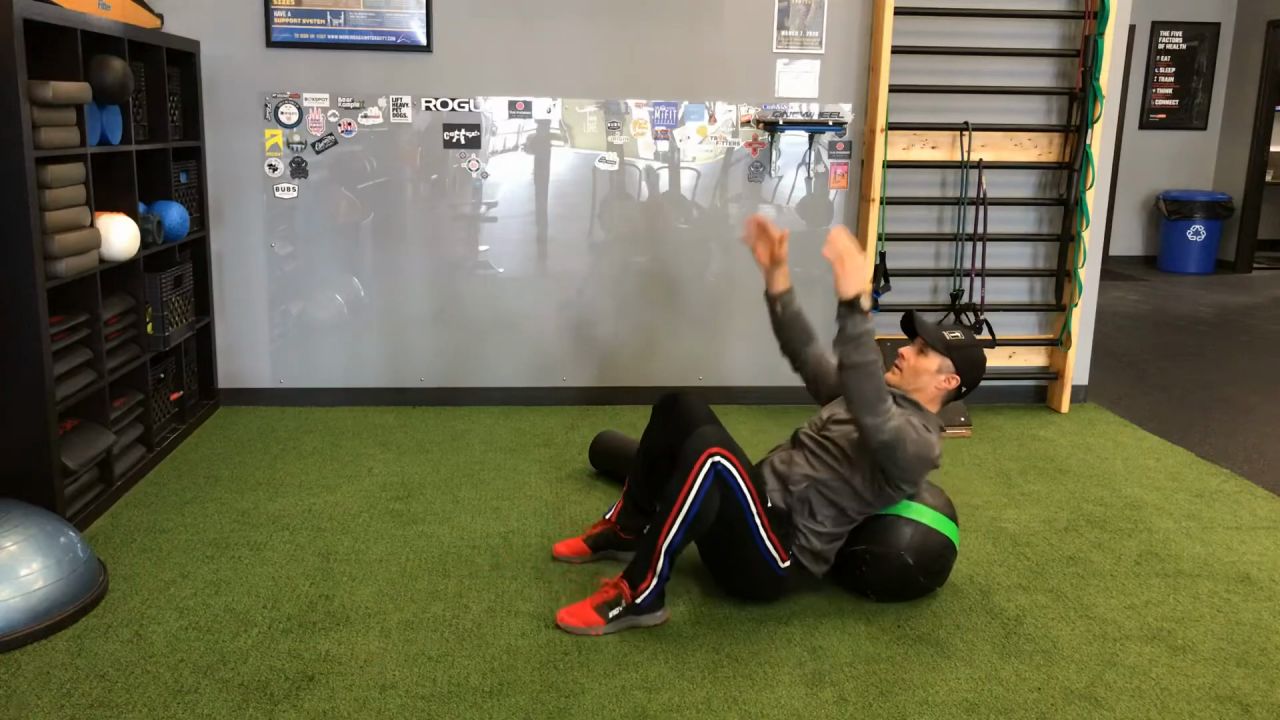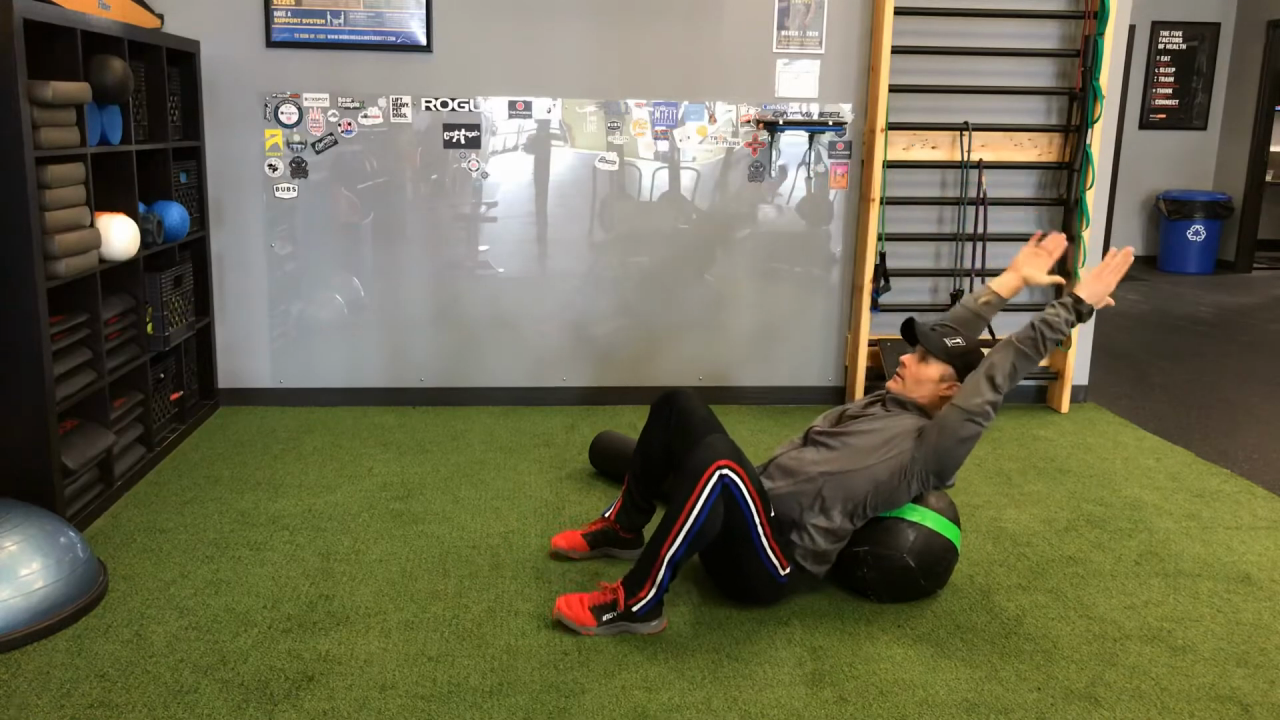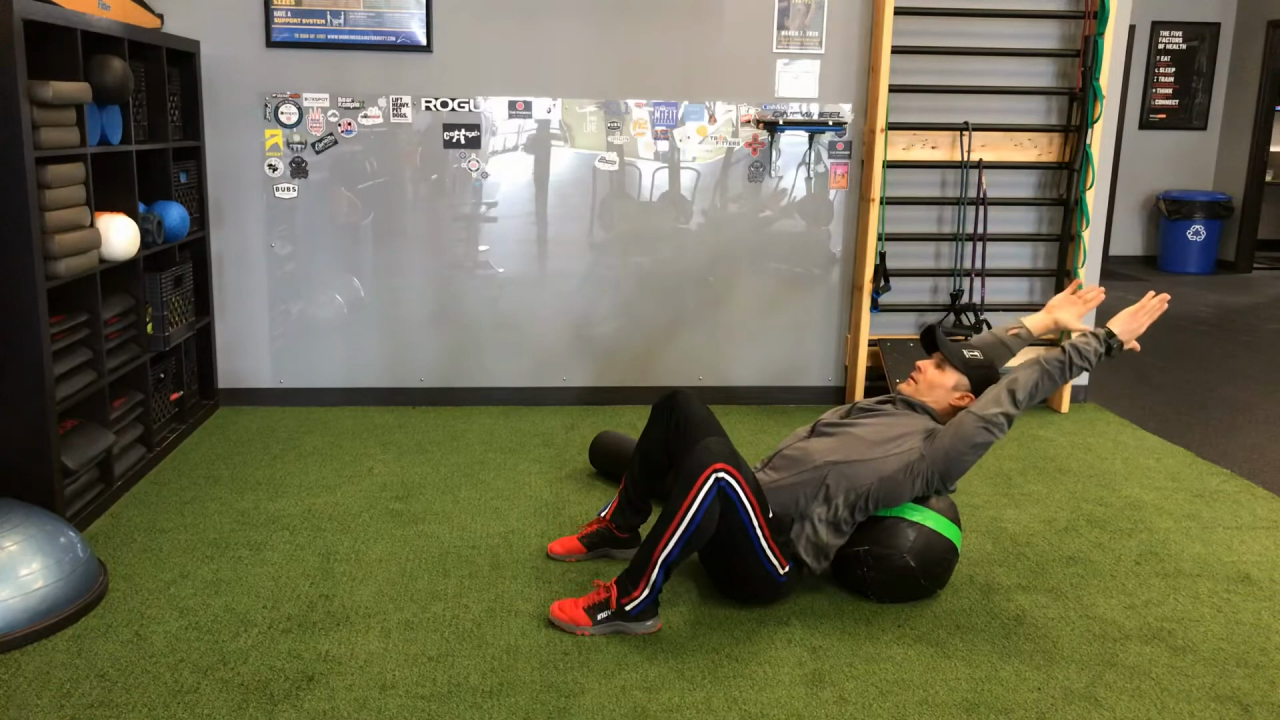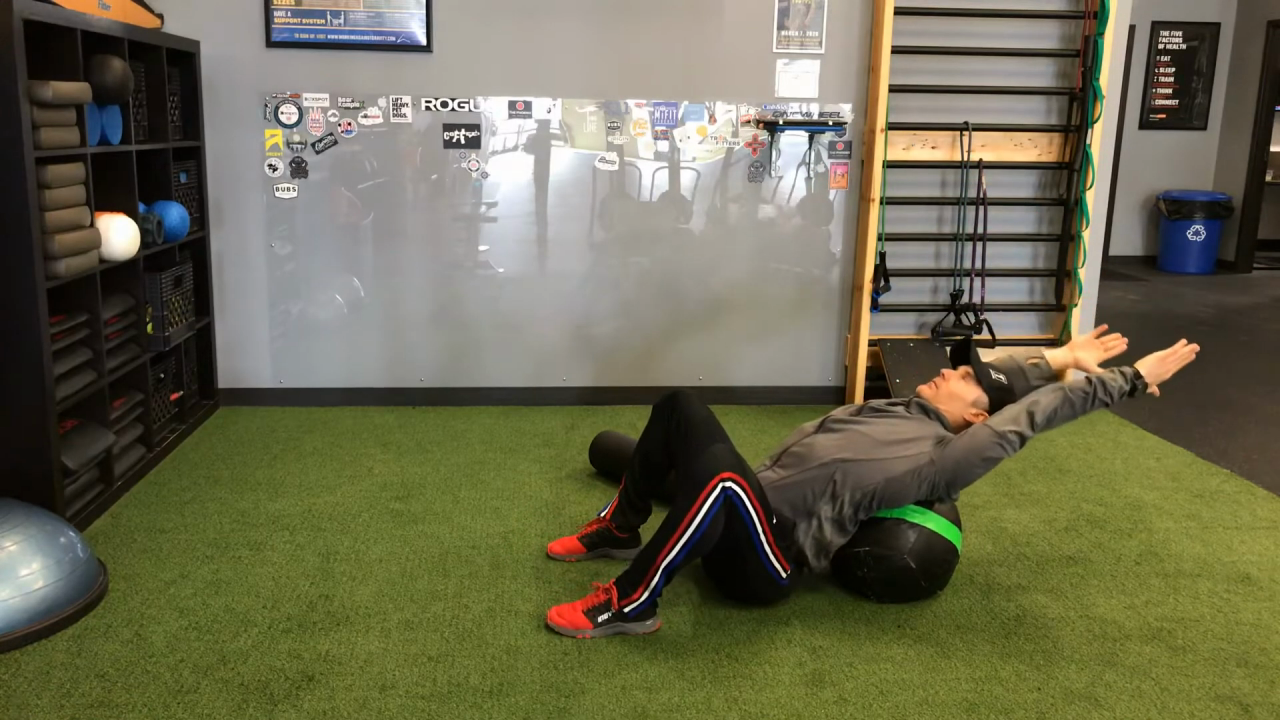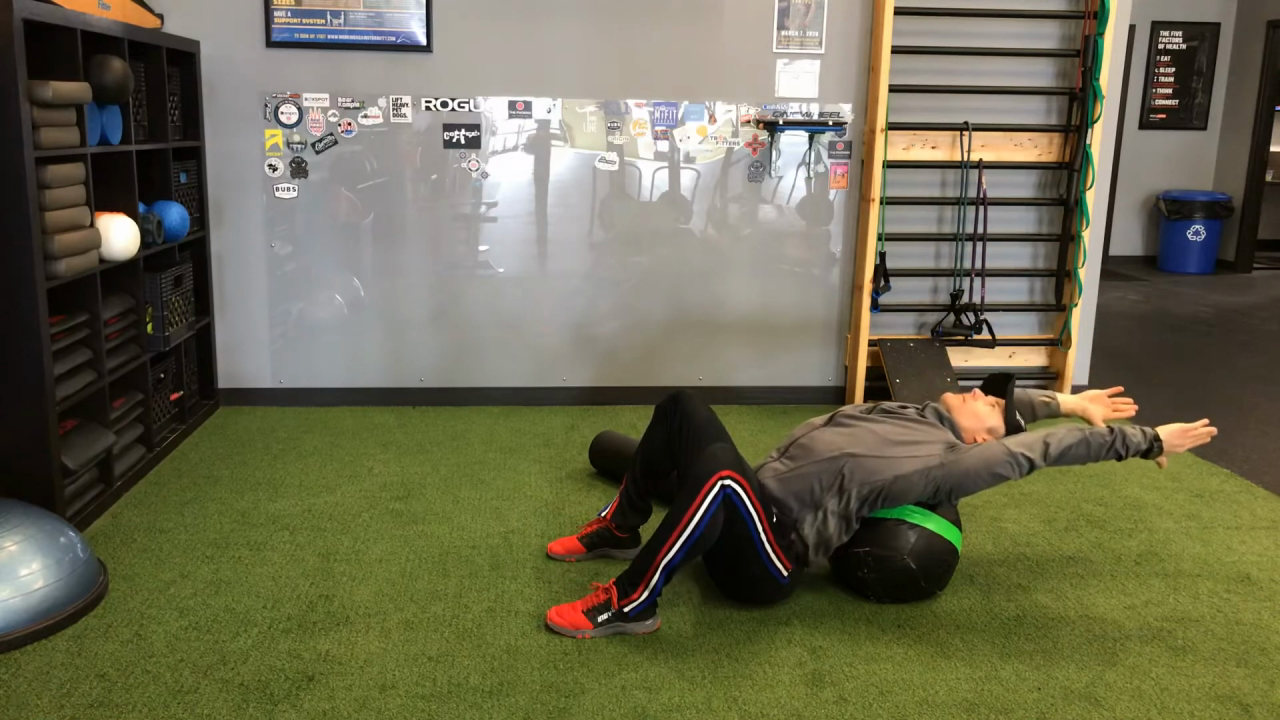
dt=1s
person 1, frame 1
left shoulder: (914, 447)
right shoulder: (857, 398)
left elbow: (873, 424)
right elbow: (804, 354)
left wrist: (854, 303)
right wrist: (776, 275)
left hip: (771, 558)
right hip: (752, 512)
left knee: (709, 448)
right knee: (680, 409)
left ankle: (639, 595)
right ankle: (624, 532)
person 1, frame 2
left shoulder: (929, 446)
right shoulder: (888, 403)
left elbow: (997, 375)
right elbow: (946, 339)
left wrist: (1074, 304)
right wrist: (1010, 281)
left hip: (765, 561)
right hip: (745, 513)
left knee: (715, 462)
right knee: (678, 406)
left ankle: (635, 603)
right ankle: (622, 529)
person 1, frame 3
left shoulder: (935, 449)
right shoulder: (892, 408)
left elbow: (1014, 393)
right elbow: (965, 356)
left wrist: (1104, 340)
right wrist: (1041, 321)
left hip: (766, 557)
right hip: (741, 512)
left knee: (710, 461)
right knee: (679, 406)
left ankle: (629, 604)
right ankle: (617, 531)
person 1, frame 4
left shoulder: (944, 456)
right shoulder: (904, 411)
left elbow: (1029, 417)
right elbow: (982, 371)
left wrist: (1130, 379)
right wrist: (1059, 357)
left hip: (765, 556)
right hip: (742, 509)
left knee: (717, 472)
right knee: (679, 407)
left ankle: (629, 605)
right ankle: (617, 531)
person 1, frame 5
left shoulder: (951, 461)
right shoulder: (917, 418)
left elbow: (1038, 450)
right elbow: (997, 388)
left wrist: (1146, 440)
right wrist: (1068, 400)
left hip: (765, 553)
right hip: (746, 504)
left knee: (715, 473)
right knee: (681, 408)
left ankle: (629, 604)
right ankle: (618, 530)
